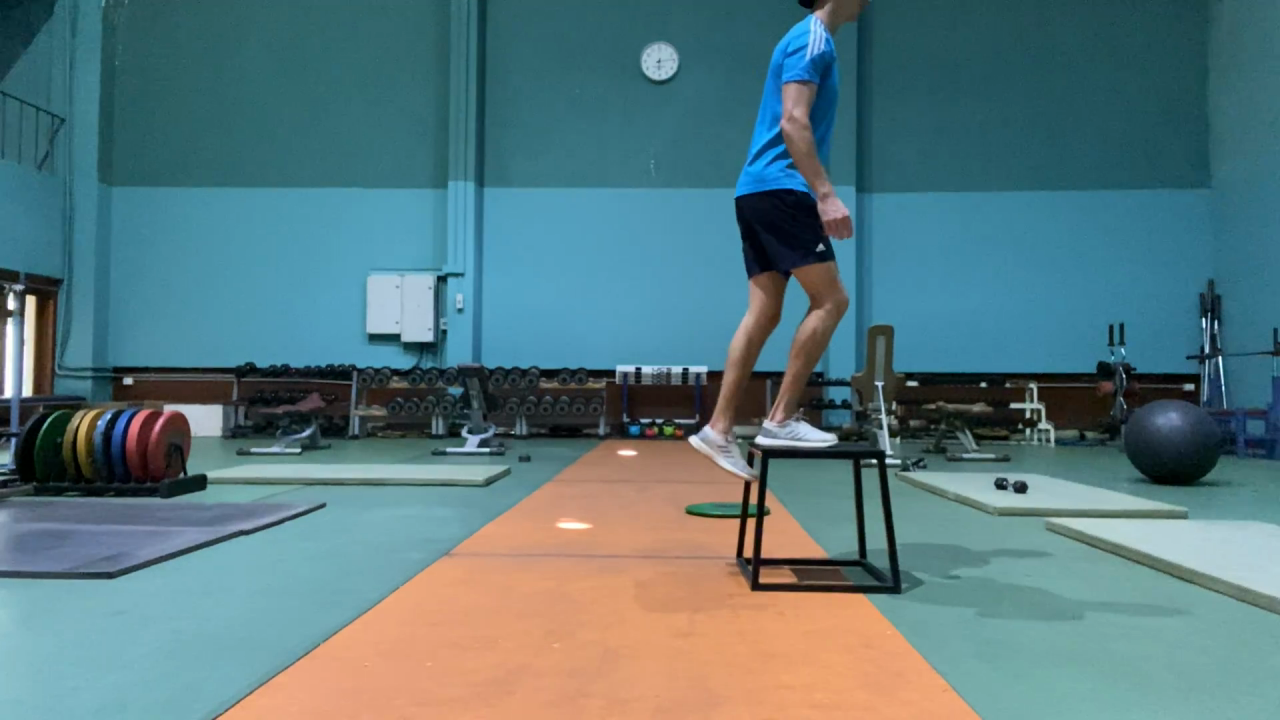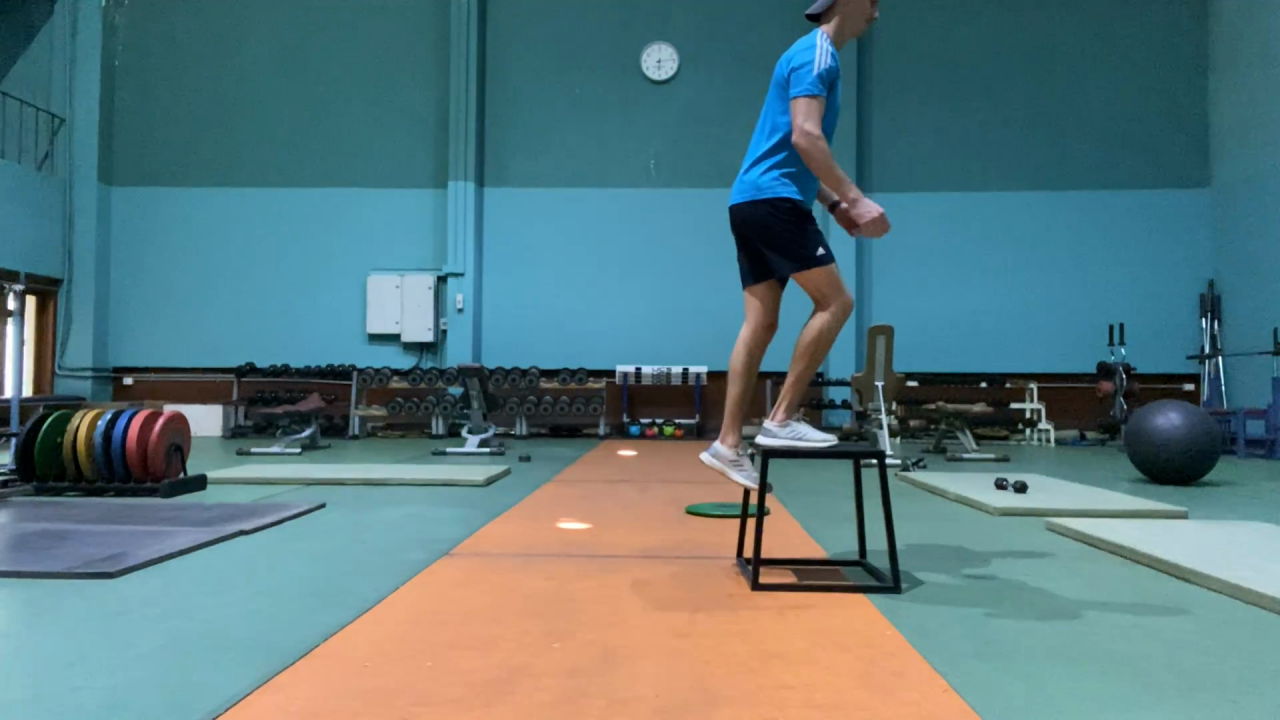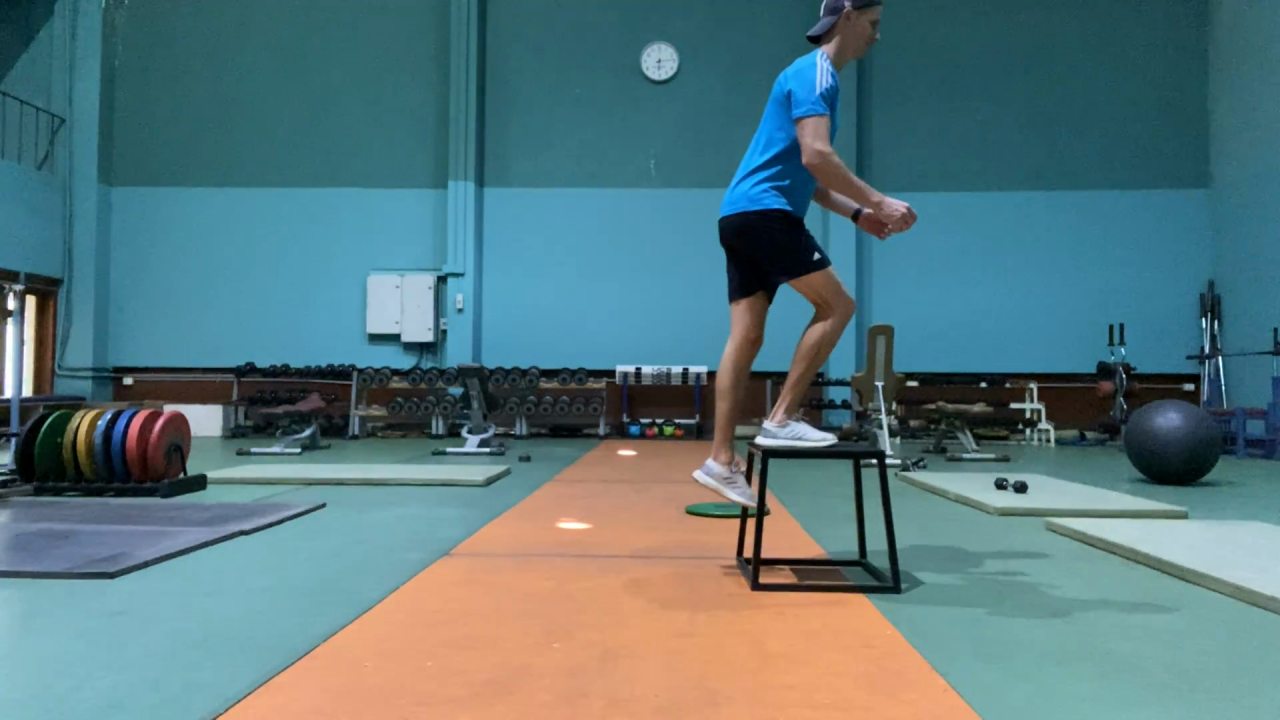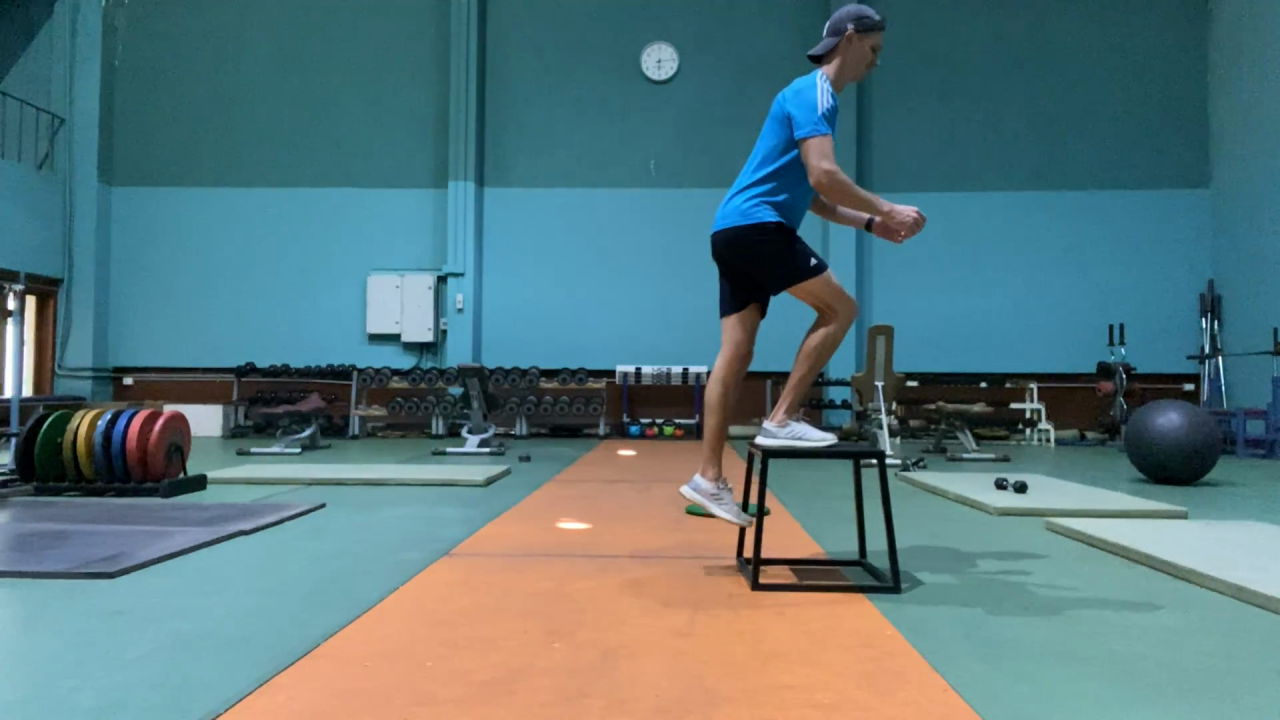
dt=0.3s
person 1, frame 1
left shoulder: (810, 42)
right shoulder: (812, 38)
right elbow: (792, 122)
left wrist: (816, 196)
right wrist: (827, 195)
left hip: (760, 193)
right hip: (777, 192)
left knee: (763, 313)
right knee: (831, 299)
left ankle: (719, 430)
right ankle: (780, 419)
person 1, frame 2
left shoulder: (814, 55)
right shoulder: (816, 53)
right elbow: (805, 137)
left wrist: (834, 205)
right wrist: (855, 199)
left hip: (753, 202)
right hip: (771, 200)
left knee: (760, 323)
right knee: (835, 302)
left ankle: (728, 444)
right ankle: (781, 420)
person 1, frame 3
left shoulder: (815, 76)
right shoulder: (814, 72)
left elbow: (805, 175)
right elbow: (814, 156)
left wrist: (857, 213)
right wrist: (878, 201)
left hip: (741, 216)
right hip: (761, 212)
left knee: (746, 338)
right knee: (836, 305)
left ankle: (721, 461)
right ankle: (781, 419)
person 1, frame 4
left shoulder: (814, 95)
right shoulder: (813, 92)
left elbow: (812, 195)
right elbow: (823, 176)
left wrist: (870, 223)
right wrist: (887, 210)
left hip: (734, 231)
right hip: (754, 225)
left knee: (735, 354)
right knee: (839, 309)
left ankle: (709, 478)
right ankle: (781, 420)
